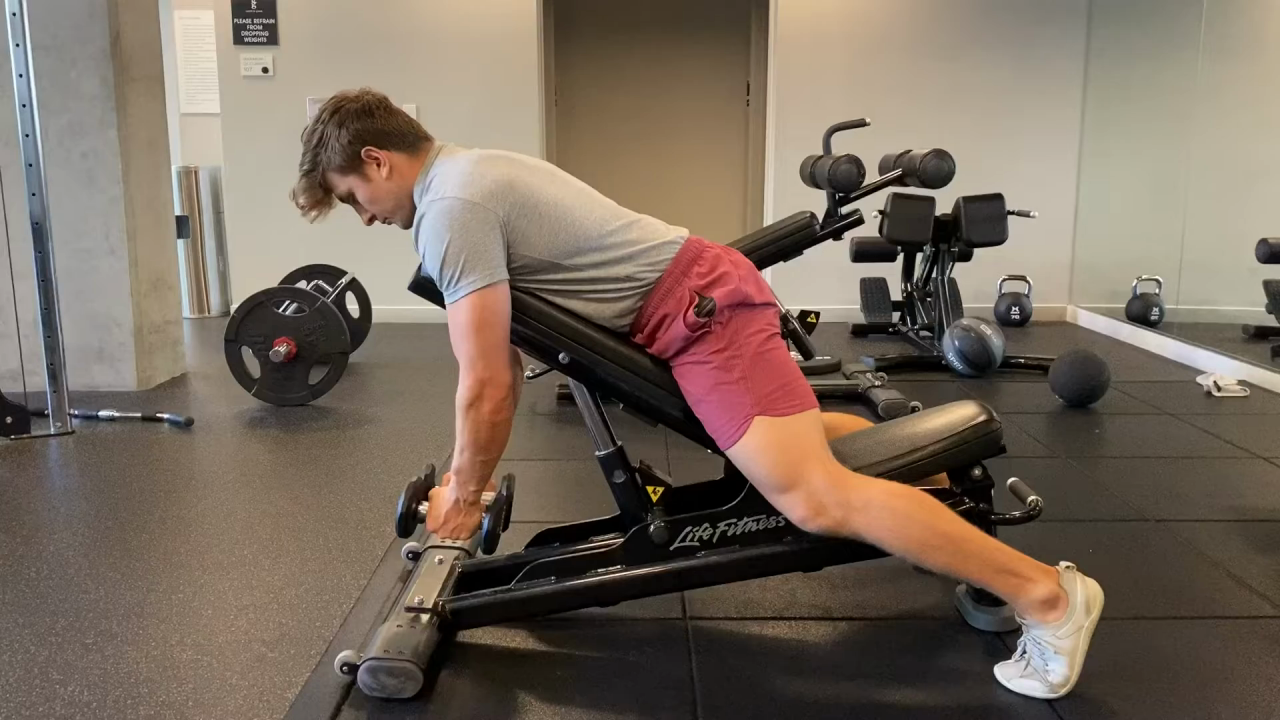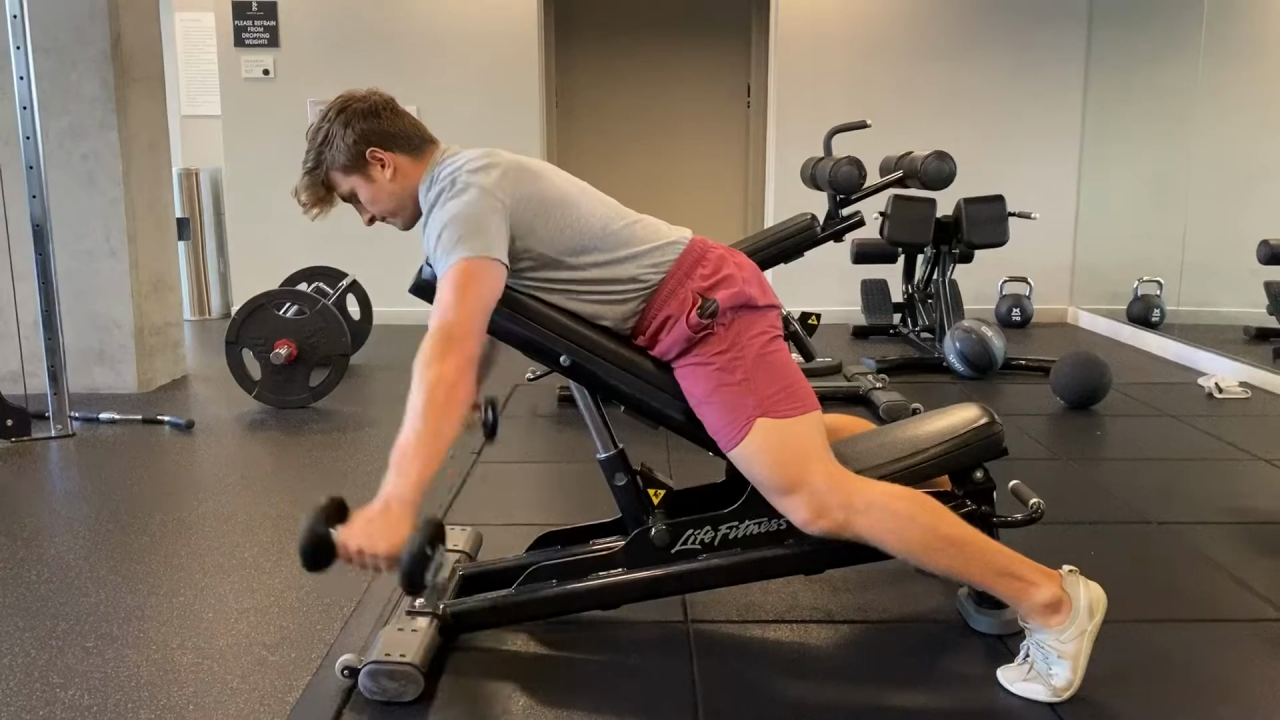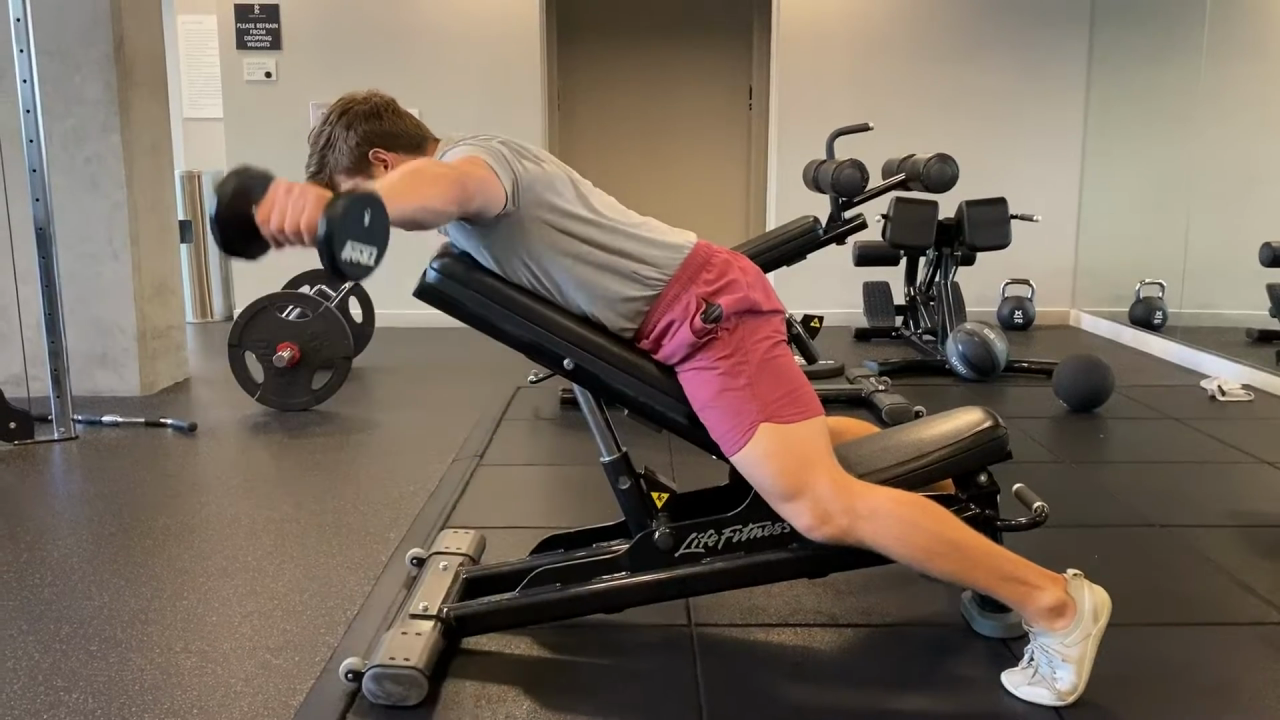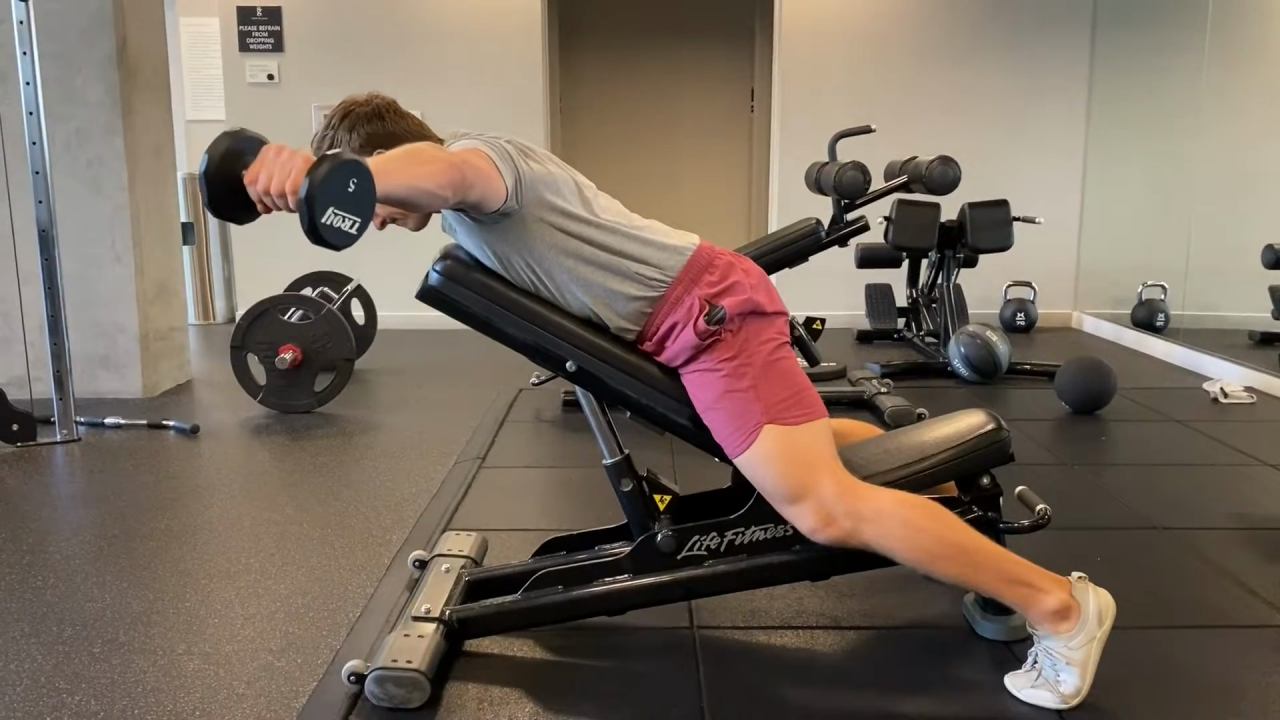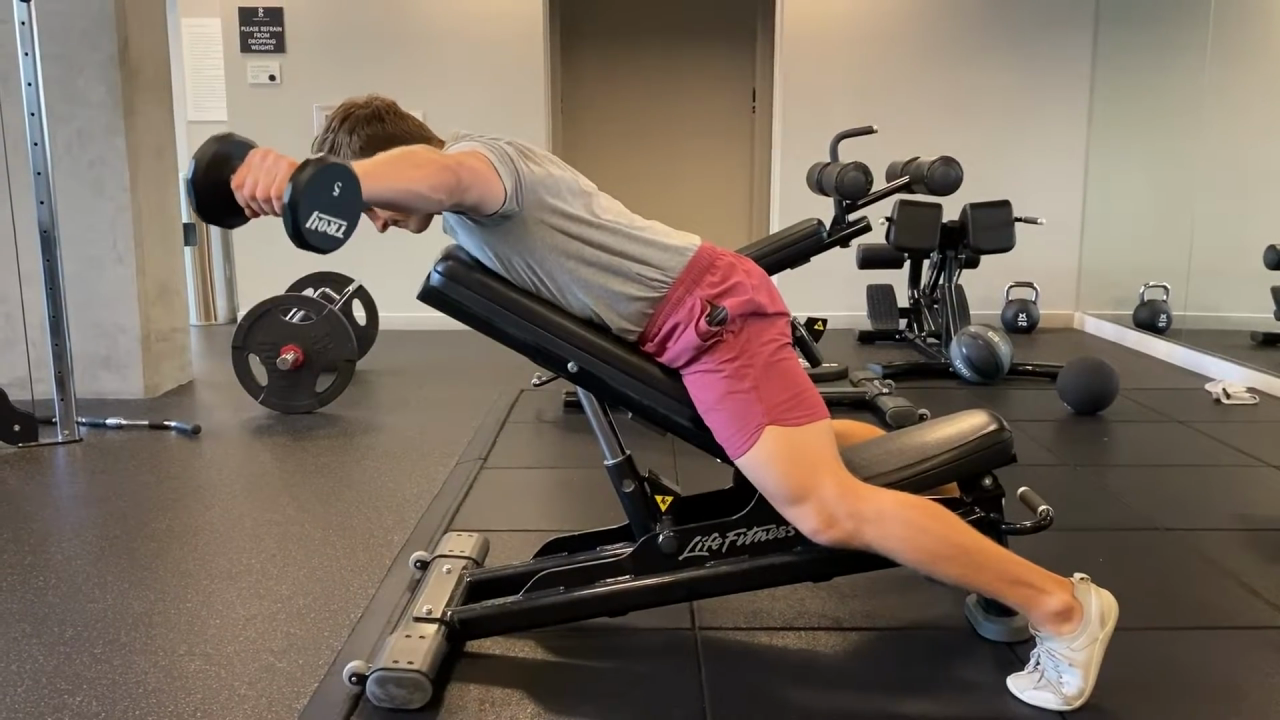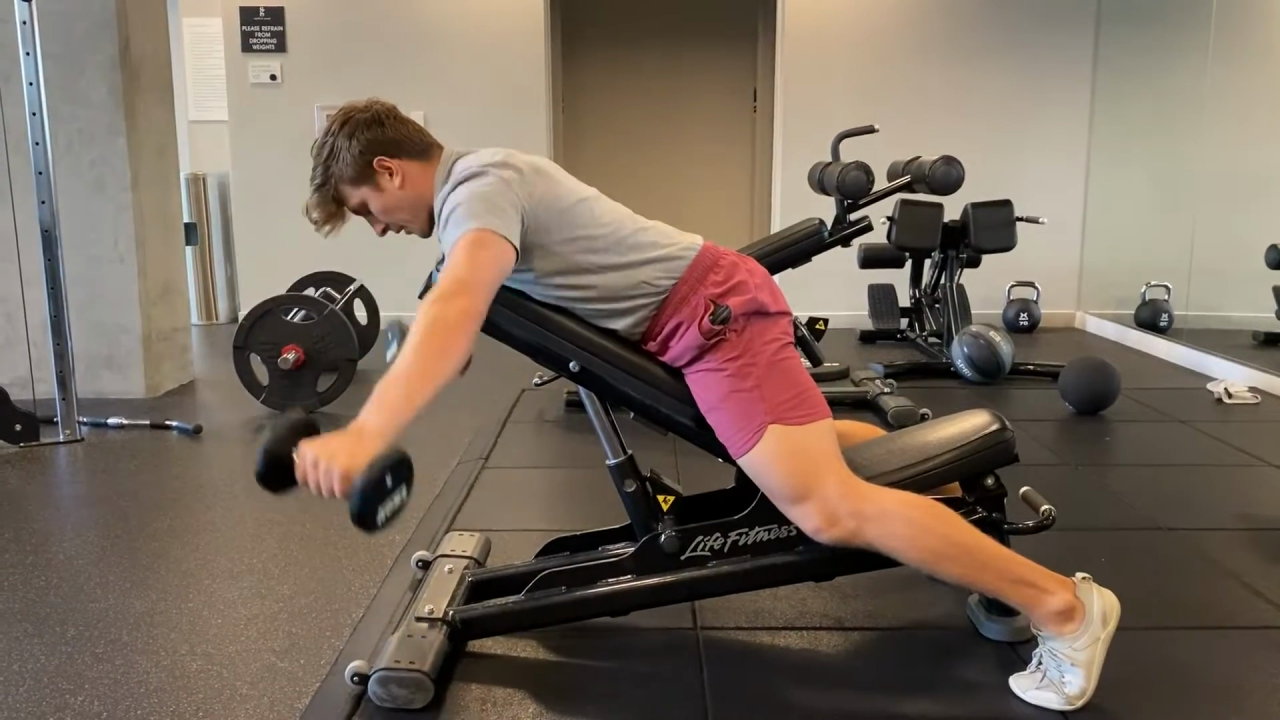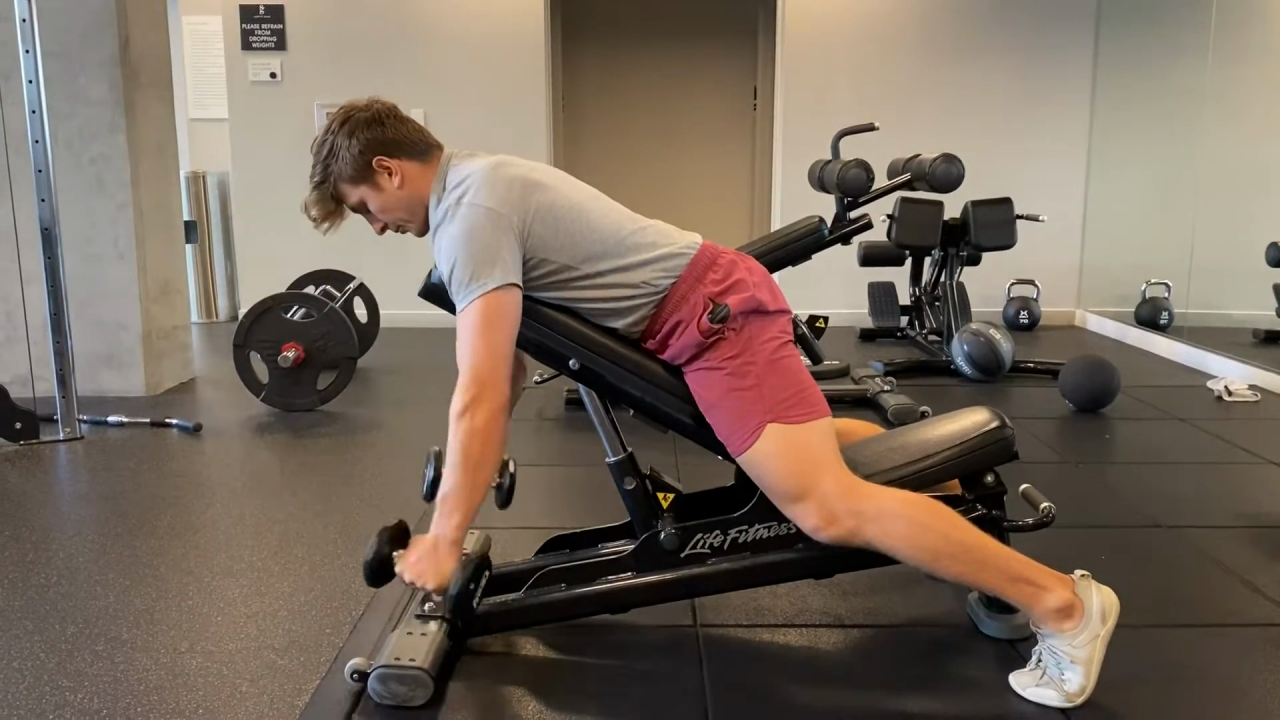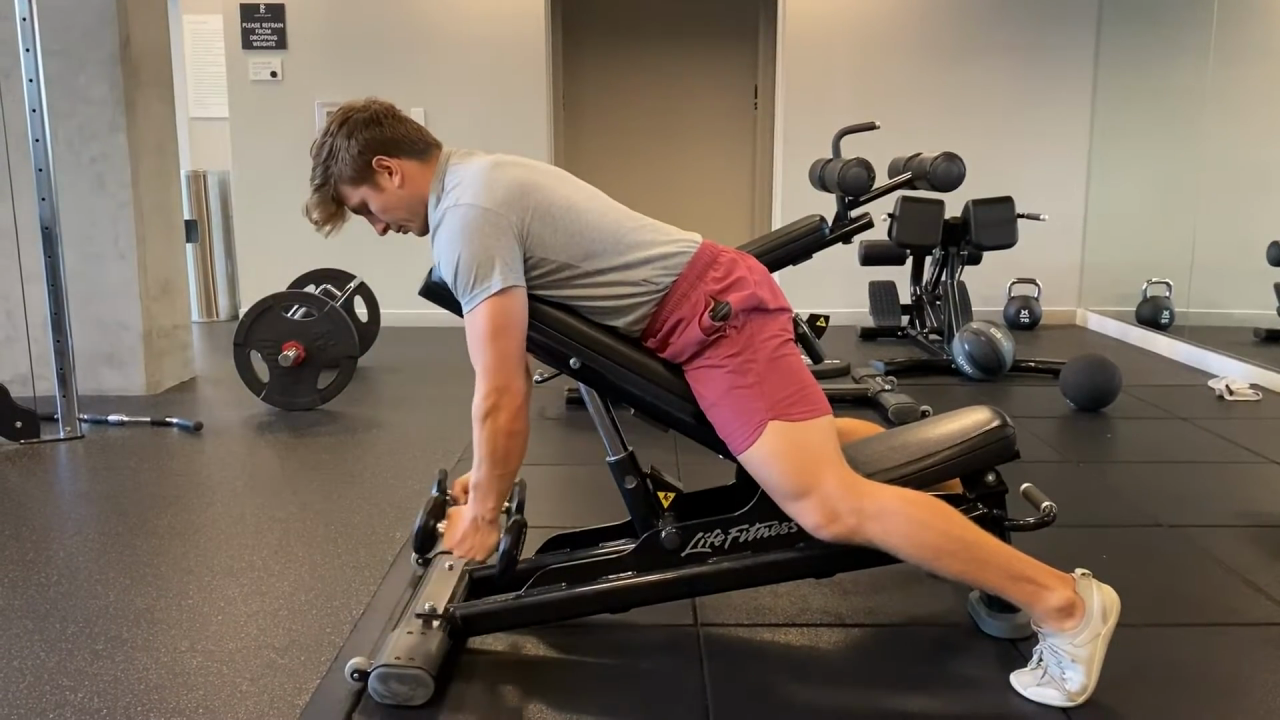
dt=0.5s
person 1, frame 1
left shoulder: (450, 212)
right shoulder: (473, 173)
left elbow: (487, 385)
right elbow: (505, 352)
left wrist: (464, 496)
right wrist: (473, 469)
left hip: (699, 309)
right hip: (698, 291)
left knee: (815, 499)
right knee: (800, 435)
left ankle: (1046, 593)
person 1, frame 2
left shoulder: (460, 197)
right shoulder: (471, 174)
left elbow: (450, 351)
right elbow: (479, 332)
left wrist: (394, 504)
right wrist: (467, 408)
left hip: (701, 308)
right hip: (697, 296)
left knee: (815, 501)
right knee: (799, 436)
left ankle: (1048, 598)
person 1, frame 3
left shoulder: (469, 158)
right shoulder: (470, 174)
left elbow: (437, 183)
left wrist: (331, 204)
left hip: (703, 309)
right hip: (695, 304)
left knee: (820, 508)
right knee: (802, 437)
left ankle: (1054, 602)
person 1, frame 4
left shoulder: (474, 153)
right shoulder: (471, 179)
left elbow: (435, 171)
left hip: (707, 311)
right hip: (696, 307)
left knee: (824, 509)
right knee: (808, 441)
left ankle: (1057, 603)
person 1, frame 5
left shoulder: (475, 156)
right shoulder: (476, 172)
left elbow: (432, 174)
left hip: (709, 312)
right hip: (698, 309)
left knee: (826, 511)
right knee: (803, 442)
left ankle: (1060, 605)
person 1, frame 6
left shoulder: (475, 191)
right shoulder: (478, 177)
left elbow: (455, 306)
right elbow: (469, 297)
left wrist: (362, 438)
right wrist: (436, 349)
left hip: (712, 312)
right hip: (706, 304)
left knee: (827, 508)
right knee: (813, 443)
left ankle: (1062, 604)
person 1, frame 7
left shoulder: (469, 217)
right shoulder: (478, 179)
left elbow: (480, 394)
right elbow: (506, 354)
left wrist: (445, 539)
right wrist: (479, 458)
left hip: (713, 314)
right hip: (710, 298)
left knee: (827, 509)
right knee: (808, 440)
left ankle: (1062, 602)
person 1, frame 8
left shoulder: (467, 218)
right shoulder: (480, 179)
left elbow: (502, 393)
right elbow: (515, 366)
left wrist: (485, 514)
right wrist: (487, 471)
left hip: (711, 312)
right hip: (710, 296)
left knee: (828, 506)
right knee: (811, 439)
left ankle: (1061, 601)
